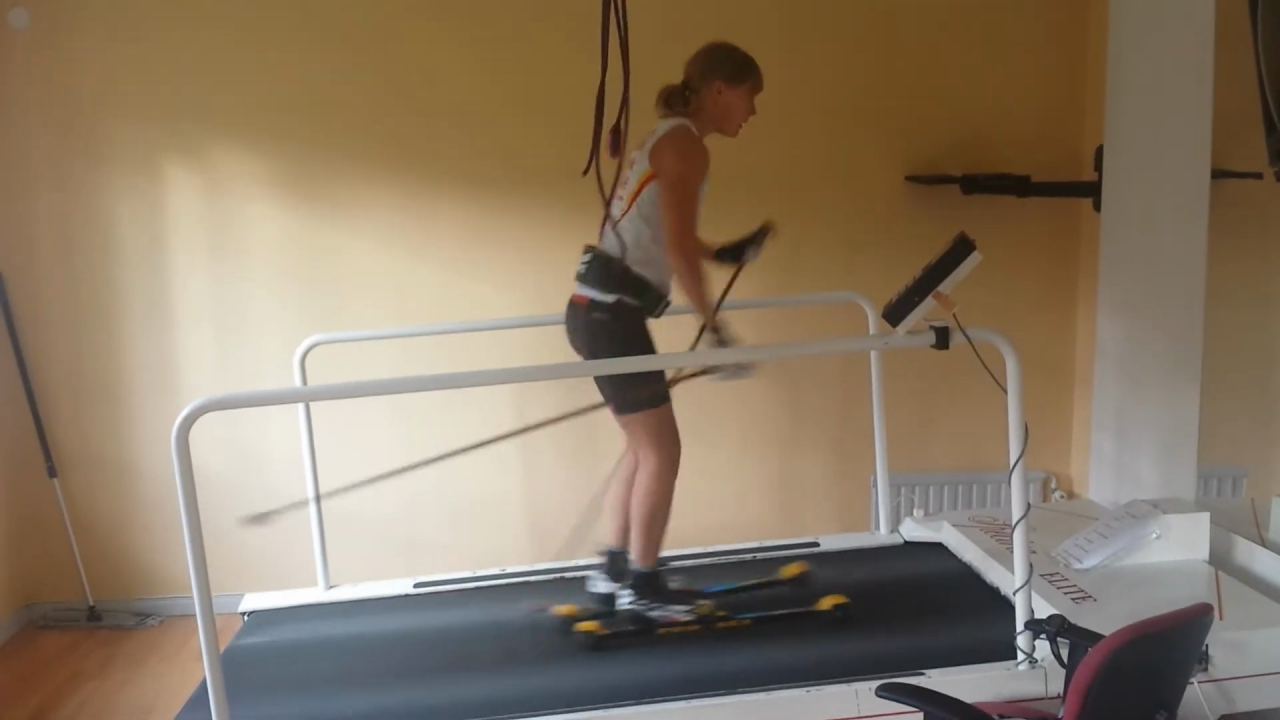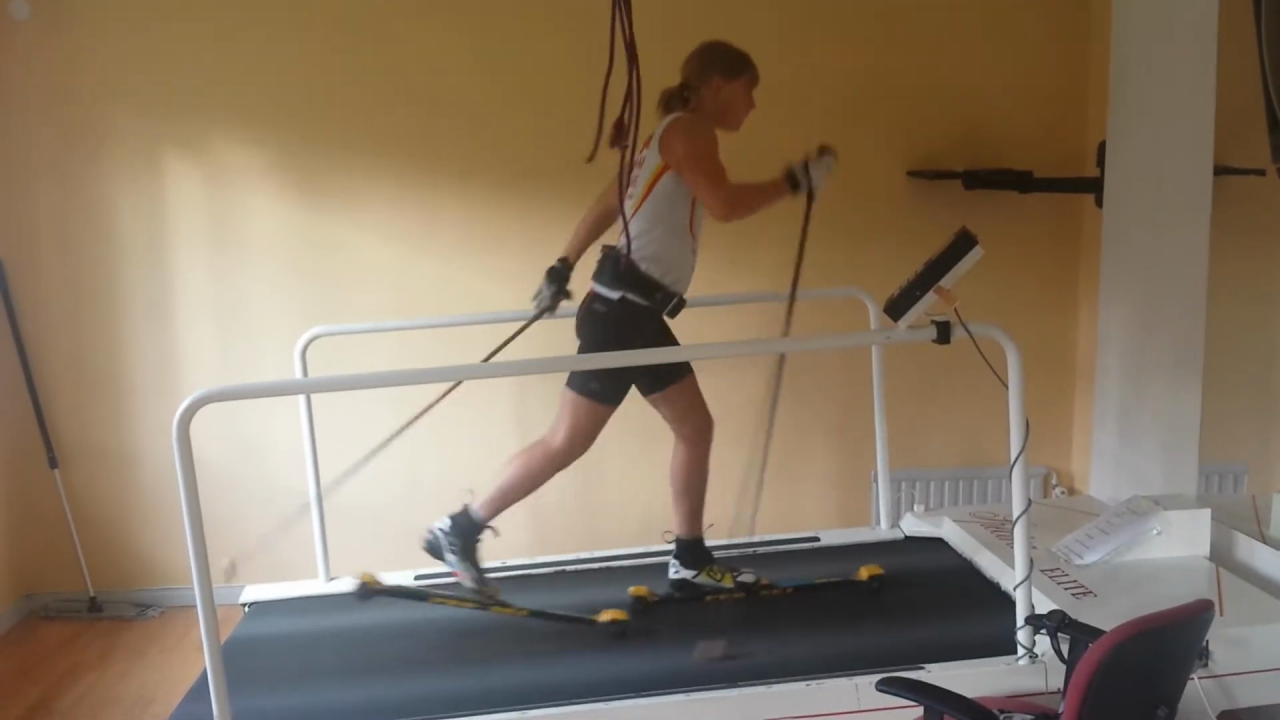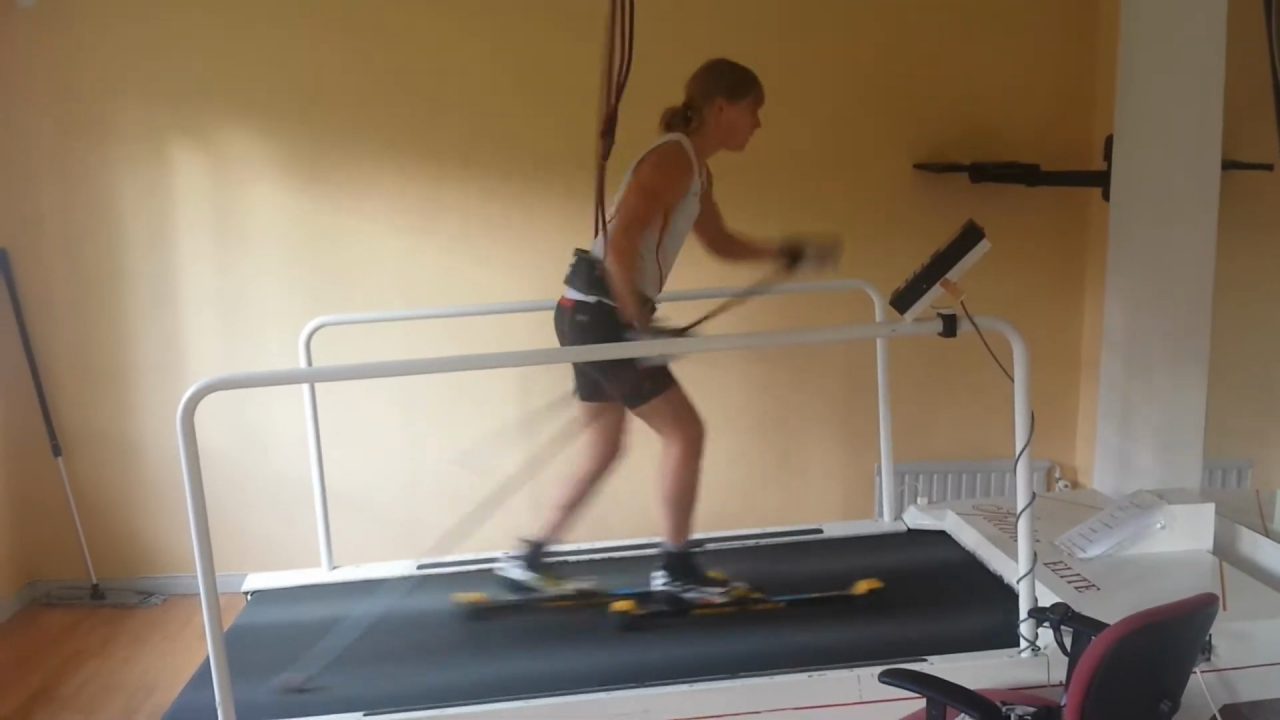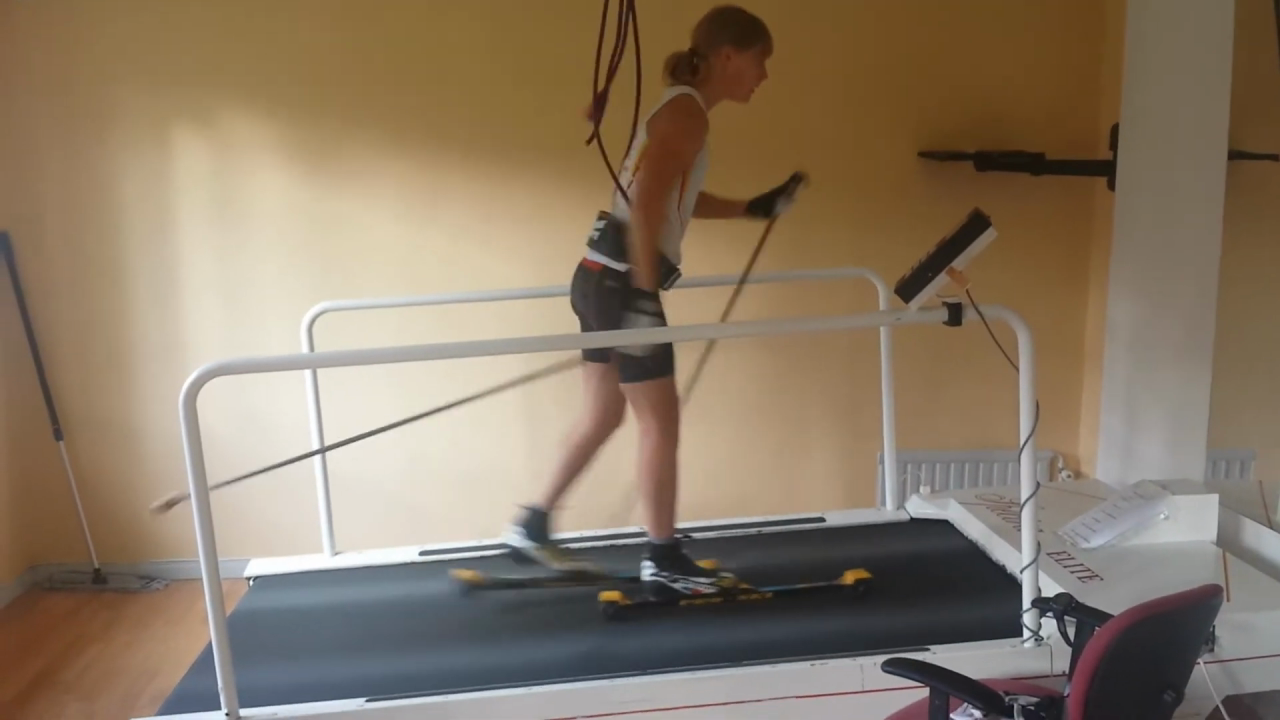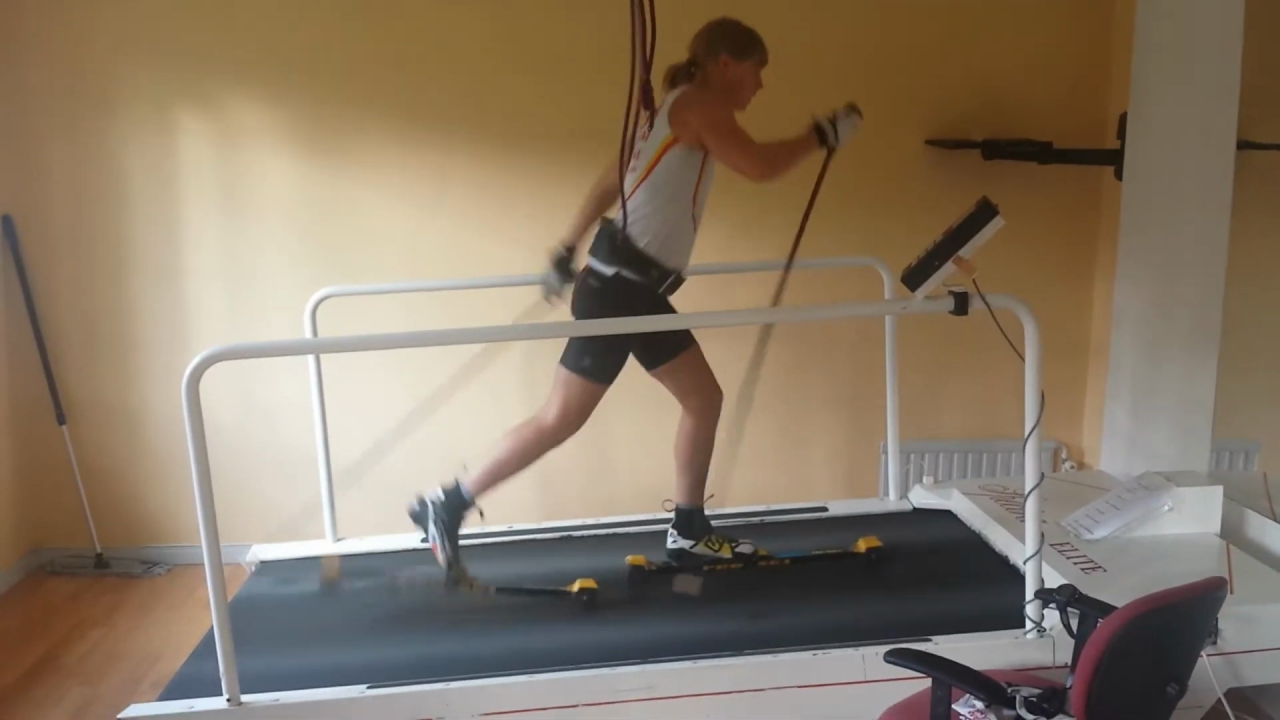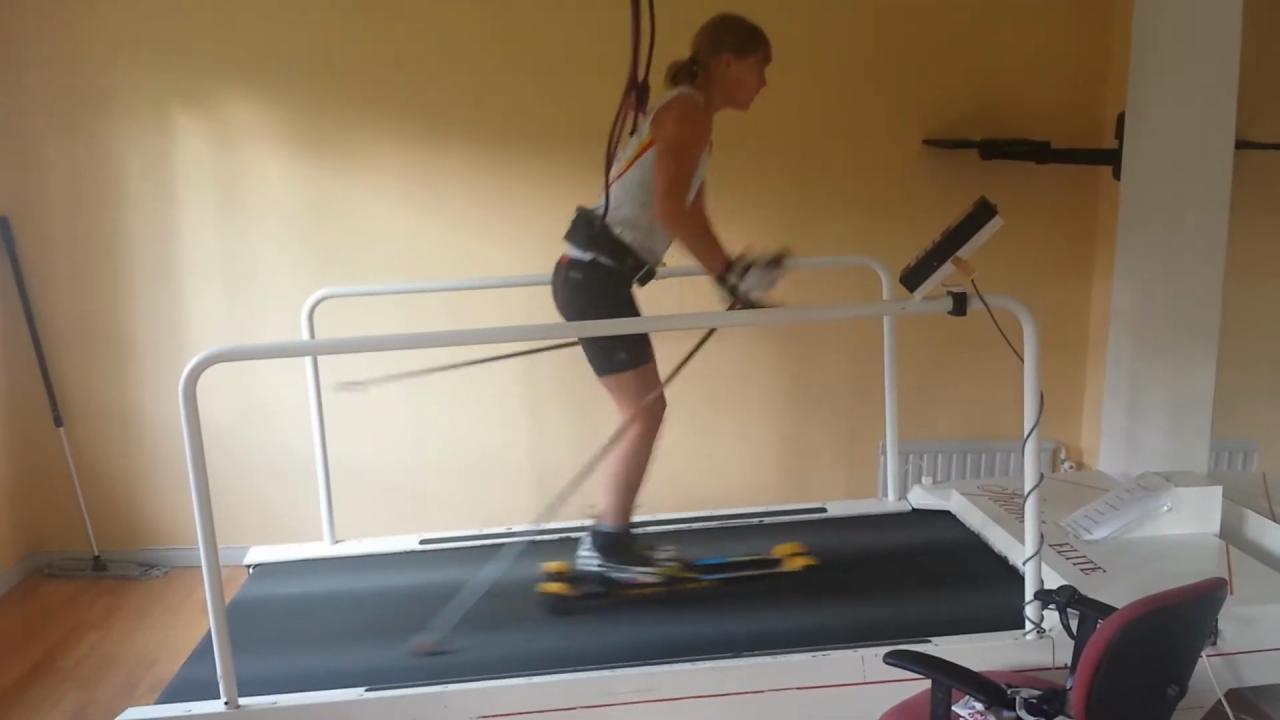
dt=0.4s
person 1, frame 1
left shoulder: (670, 142)
right shoulder: (685, 145)
right elbow: (677, 245)
left wrist: (725, 254)
right wrist: (714, 330)
left hip: (606, 310)
right hip: (612, 314)
left knee: (651, 443)
right knee: (659, 450)
left ankle: (618, 570)
right ankle: (642, 585)
person 1, frame 2
left shoulder: (671, 141)
right shoulder: (688, 132)
left elbow: (601, 207)
right elbow: (727, 204)
left wrist: (561, 270)
right wrist: (795, 179)
left hip: (636, 312)
right hip: (623, 310)
left knee: (695, 426)
right knee: (567, 441)
left ankle: (689, 558)
right ankle: (458, 531)
person 1, frame 3
left shoulder: (694, 165)
right shoulder: (671, 159)
left elbow: (720, 244)
right elbow: (621, 239)
left wrist: (789, 254)
right wrist: (638, 325)
left hip: (600, 313)
right hip: (596, 313)
left knee: (604, 446)
right knee: (684, 433)
left ankle: (531, 556)
right ankle: (676, 569)
person 1, frame 4
left shoulder: (682, 109)
right shoulder: (685, 113)
left elbow: (682, 201)
right elbow: (646, 204)
left wrist: (757, 206)
right wrist: (648, 302)
left hip: (608, 278)
right hip: (618, 281)
left knee: (604, 415)
right knee: (660, 421)
left ankle: (532, 524)
right ankle: (662, 561)
person 1, frame 5
left shoulder: (674, 116)
right shoulder: (699, 106)
left elbow: (607, 185)
right elbow: (756, 164)
left wrist: (568, 252)
right wrist: (823, 134)
left hip: (635, 288)
right hip: (617, 287)
left knee: (705, 398)
right knee: (560, 421)
left ankle: (688, 530)
right ankle: (445, 506)
person 1, frame 6
left shoulder: (691, 119)
right shoulder: (686, 112)
left elbow: (689, 214)
right elbow: (667, 207)
left wrist: (732, 275)
right wrist: (725, 273)
left hip: (599, 275)
right hip: (593, 274)
left knee: (640, 413)
right knee: (645, 412)
left ankle: (612, 538)
right ankle: (605, 544)
